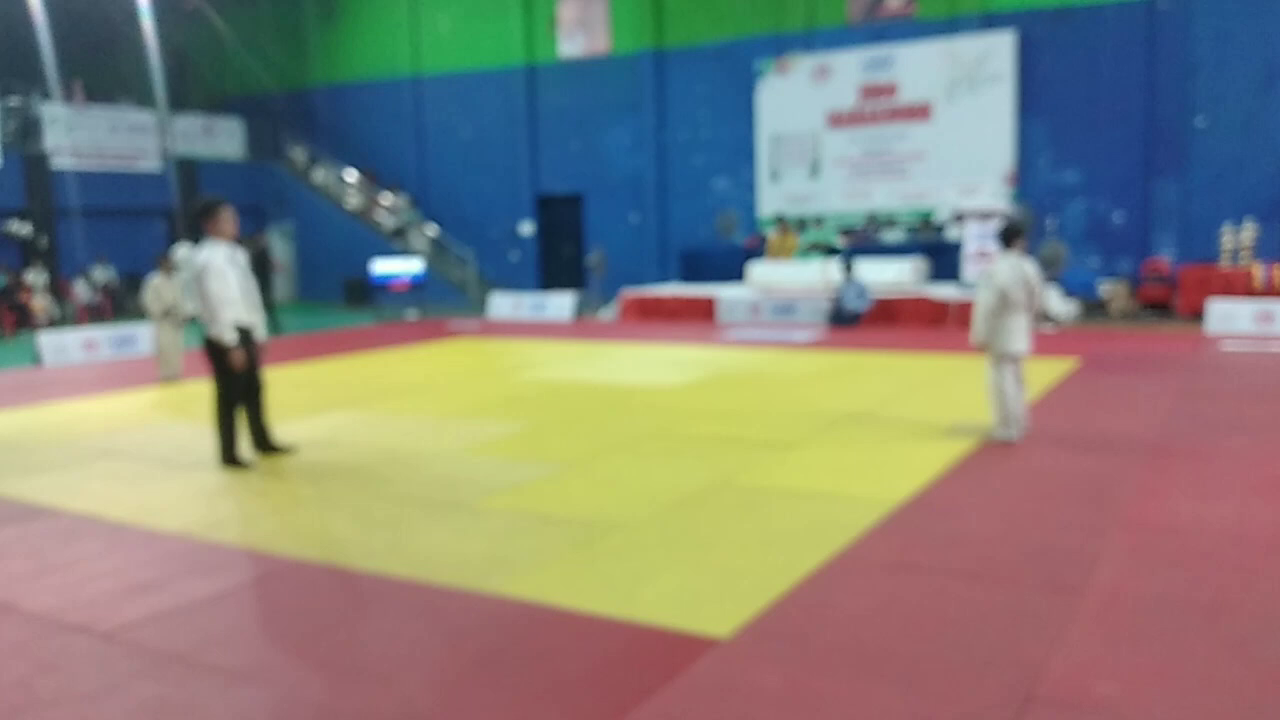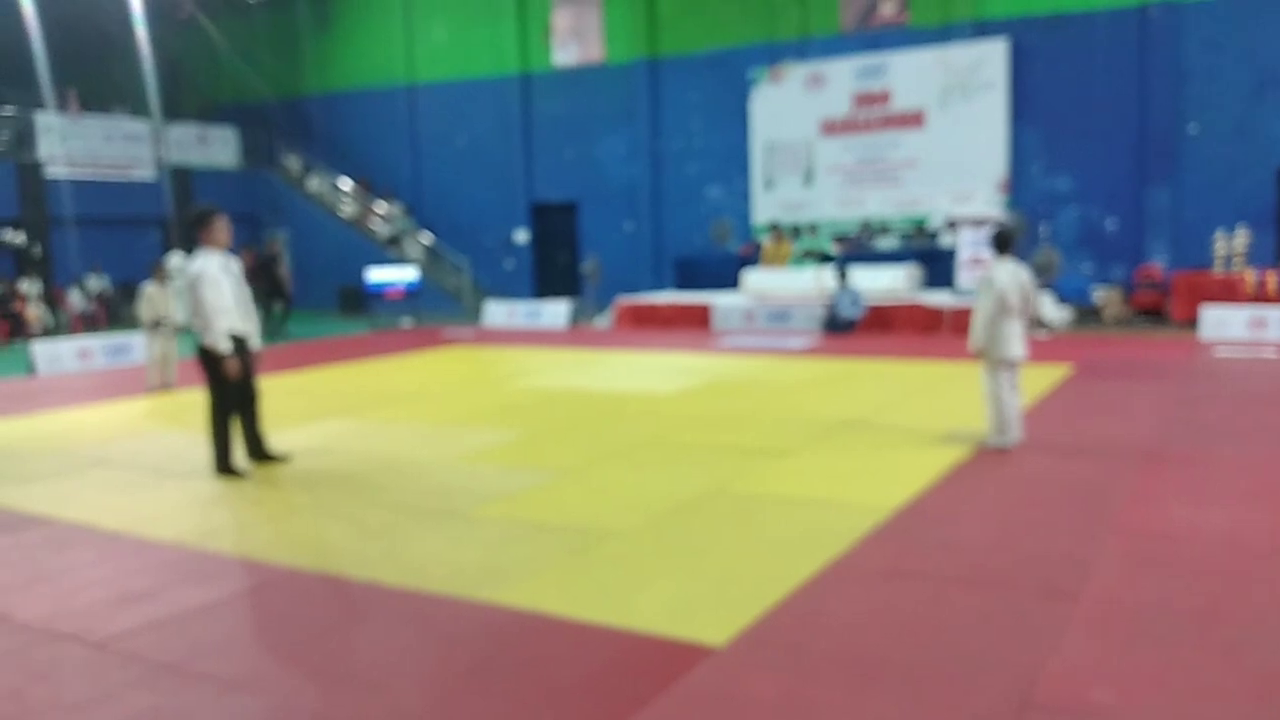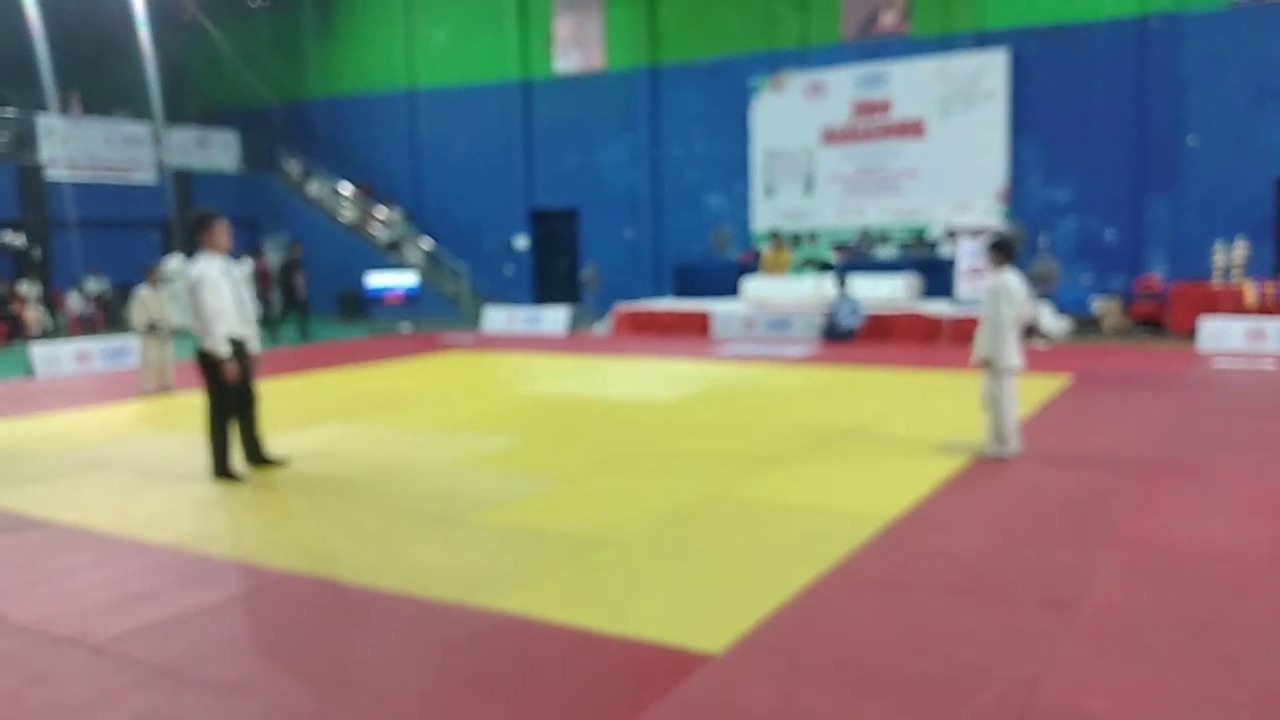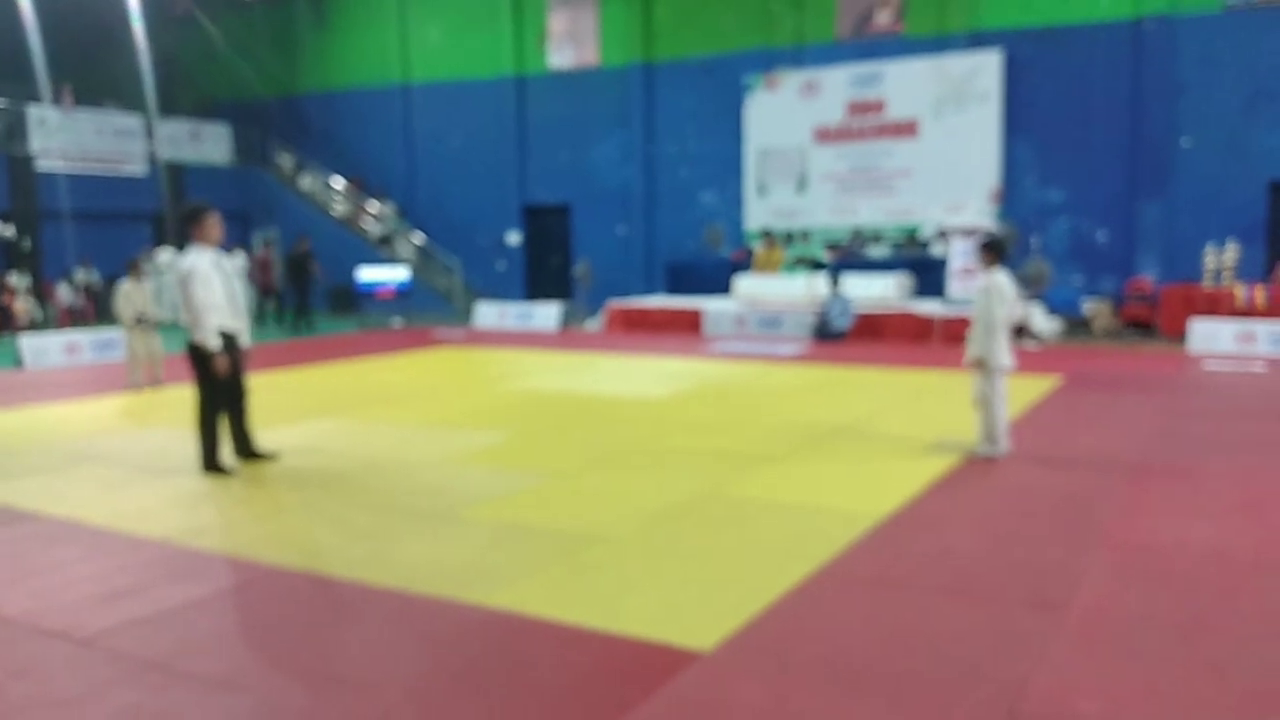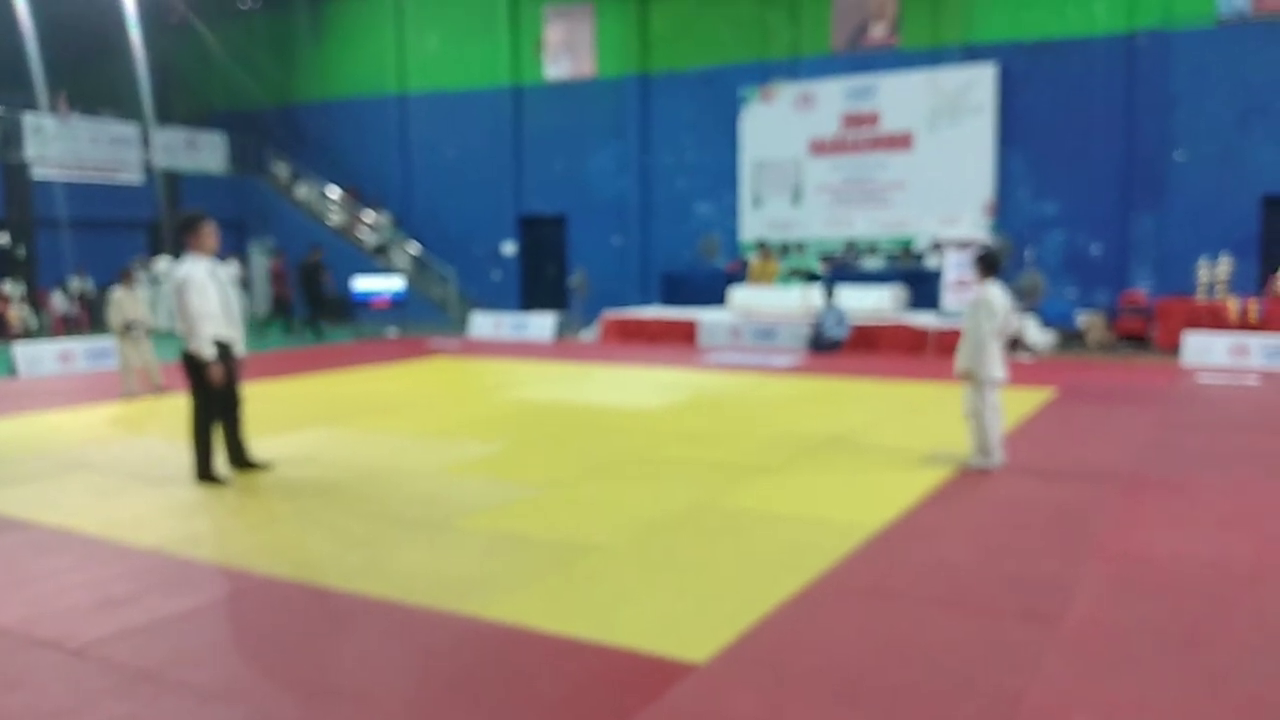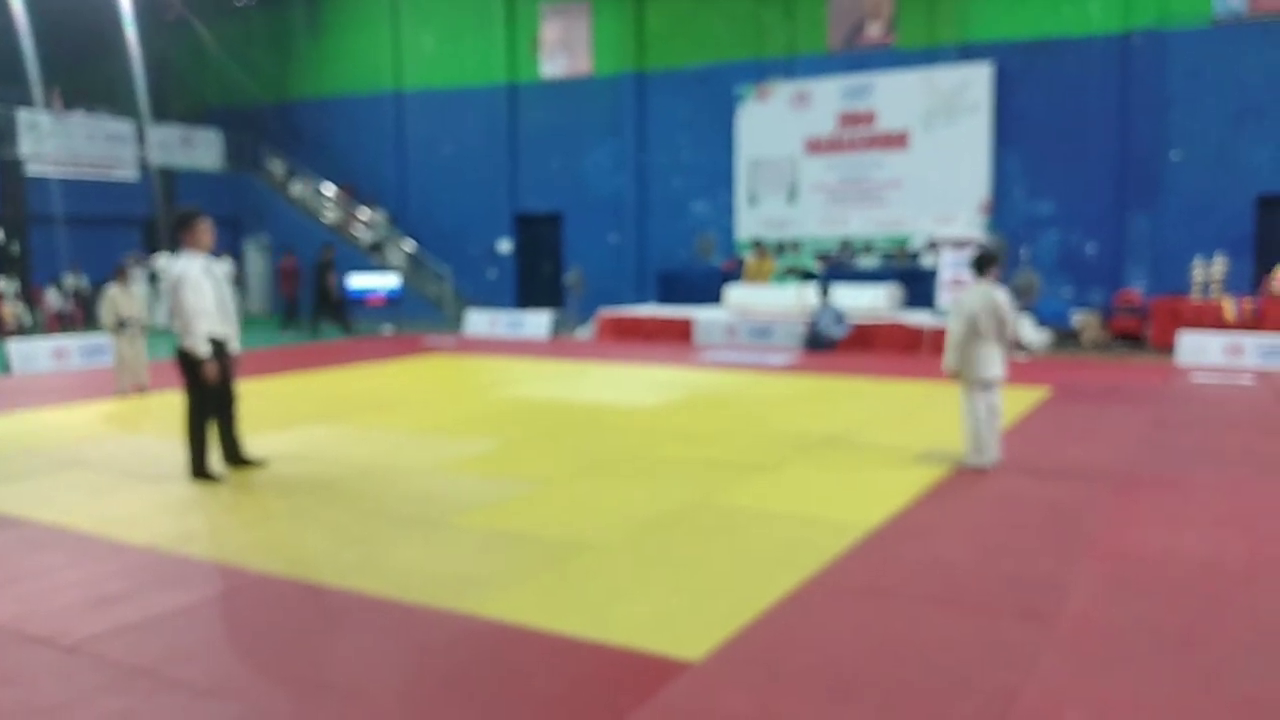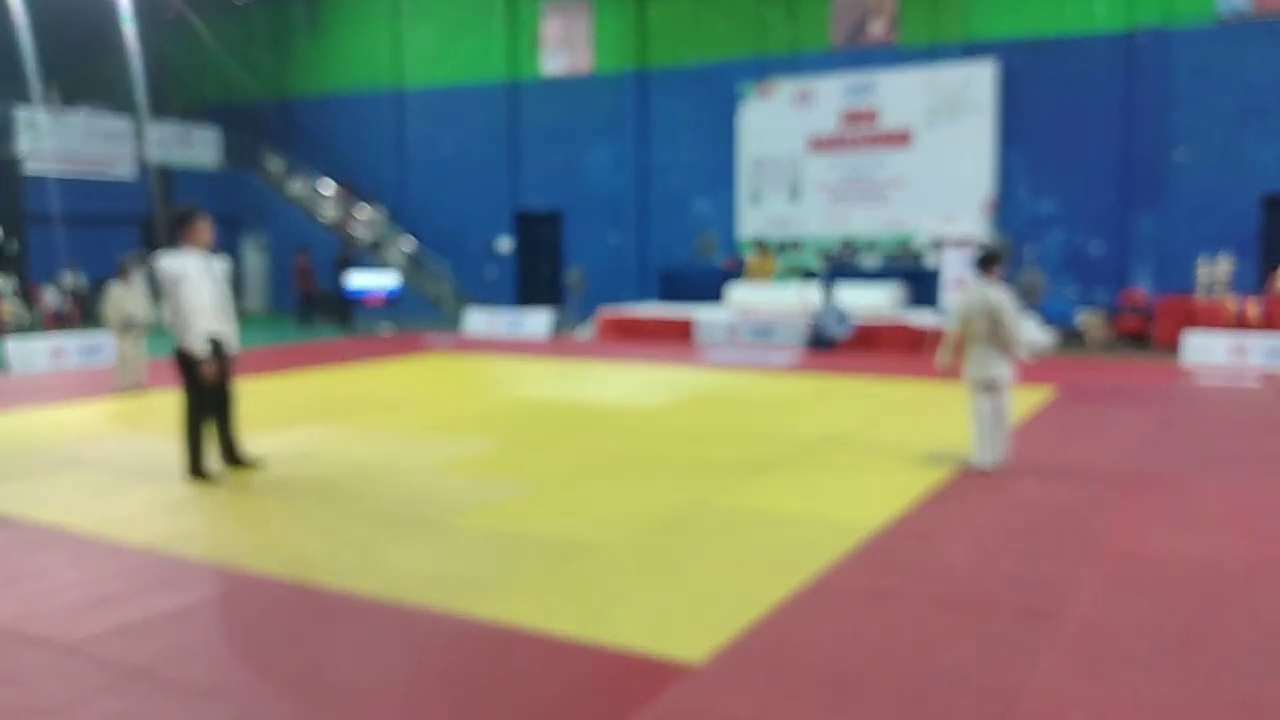
dt=0.3s
person 1, frame 1
left shoulder: (235, 253)
right shoulder: (209, 258)
right elbow: (217, 303)
left wrist: (258, 335)
right wrist: (232, 344)
left hip: (244, 333)
right hip: (227, 338)
left knee: (253, 390)
right knee: (230, 397)
left ankle: (263, 442)
right ankle: (229, 454)
person 1, frame 2
left shoulder: (229, 261)
right shoulder: (203, 267)
right elbow: (211, 313)
left wrist: (252, 344)
right wrist: (226, 353)
left hip: (238, 342)
right hip: (220, 347)
left knee: (247, 399)
right knee: (224, 405)
left ankle: (257, 451)
right ankle: (224, 463)
person 1, frame 3
left shoulder: (227, 265)
right shoulder: (203, 271)
right elbow: (211, 316)
left wrist: (251, 347)
right wrist: (225, 357)
left hip: (237, 346)
right hip: (219, 350)
left knee: (246, 403)
right knee: (222, 409)
left ankle: (255, 454)
right ankle: (222, 467)
person 1, frame 4
left shoulder: (218, 259)
right shoulder: (194, 264)
right elbow: (201, 309)
left wrist: (241, 341)
right wrist: (215, 350)
left hip: (227, 339)
right hip: (209, 344)
left knee: (235, 397)
right knee: (212, 402)
left ankle: (245, 448)
right ankle: (210, 461)
person 1, frame 5
left shoulder: (214, 268)
right shoulder: (189, 273)
right elbow: (196, 318)
left wrist: (236, 350)
right wrist: (210, 360)
left hip: (223, 348)
right hip: (204, 353)
left knee: (230, 406)
right knee: (207, 411)
left ankle: (239, 458)
right ankle: (204, 470)
person 1, frame 6
left shoulder: (211, 266)
right shoulder: (184, 270)
right elbow: (191, 316)
left wrist: (231, 347)
right wrist: (204, 357)
left hip: (219, 346)
right hip: (199, 350)
left knee: (225, 404)
right knee: (201, 409)
left ankle: (233, 455)
right ankle: (199, 467)
person 1, frame 7
left shoulder: (211, 264)
right shoulder: (182, 268)
right elbow: (188, 315)
left wrist: (229, 346)
right wrist: (202, 356)
left hip: (216, 345)
right hip: (198, 349)
left knee: (221, 403)
right knee: (200, 407)
left ankle: (231, 455)
right ankle: (196, 466)
person 2, frame 1
left shoulder: (995, 270)
right shoulder: (1030, 267)
left elbow: (984, 306)
right elbow: (1036, 300)
left wrist: (979, 335)
left hip: (1000, 334)
right hip: (1020, 332)
left knee: (1002, 381)
right knee: (1015, 378)
left ankle: (1008, 429)
right ankle: (1019, 422)
person 2, frame 2
left shoulder: (992, 275)
right shoulder: (1023, 271)
left elbow: (984, 312)
right elbow: (1030, 306)
left wrist: (977, 342)
left hip: (996, 339)
right hip: (1015, 339)
left knee: (999, 387)
right knee: (1010, 385)
left ankle: (1003, 436)
right ankle: (1014, 431)
person 2, frame 3
left shoulder: (999, 283)
right shoulder: (1017, 279)
left elbow: (994, 322)
right elbow: (1024, 314)
left wrist: (983, 352)
left hip: (996, 350)
right hip: (1009, 348)
left knee: (998, 397)
right knee: (1005, 395)
left ankle: (1002, 445)
right ankle: (1010, 441)
person 2, frame 4
left shoulder: (991, 283)
right shoulder: (1005, 279)
left elbow: (987, 321)
right elbow: (1013, 314)
left wrist: (977, 353)
left hip: (989, 350)
right hip: (999, 348)
left knee: (989, 397)
right knee: (994, 396)
left ankle: (993, 445)
right ankle: (1000, 441)
person 2, frame 5
left shoulder: (981, 296)
right shoulder: (1002, 293)
left elbow: (975, 334)
right elbow: (1010, 327)
left wrist: (964, 365)
left hip: (980, 362)
right hip: (995, 360)
left knee: (981, 409)
right knee: (990, 407)
left ankle: (986, 457)
right ankle: (995, 454)
person 2, frame 6
left shoulder: (967, 297)
right shoulder: (1002, 295)
left elbow: (956, 332)
right elbow: (1010, 329)
left wrist: (951, 364)
left hip: (973, 360)
right hip: (995, 360)
left knee: (976, 409)
right knee: (992, 407)
left ankle: (980, 456)
right ankle: (992, 453)
person 2, frame 7
left shoulder: (969, 296)
right shoulder: (1001, 295)
left elbow: (955, 330)
right elbow: (1011, 330)
left wrist: (946, 359)
right wrist: (1017, 354)
left hip: (978, 360)
right hip: (999, 361)
left knee: (983, 409)
right knee: (1000, 409)
left ankle: (984, 458)
right ankle: (998, 454)
